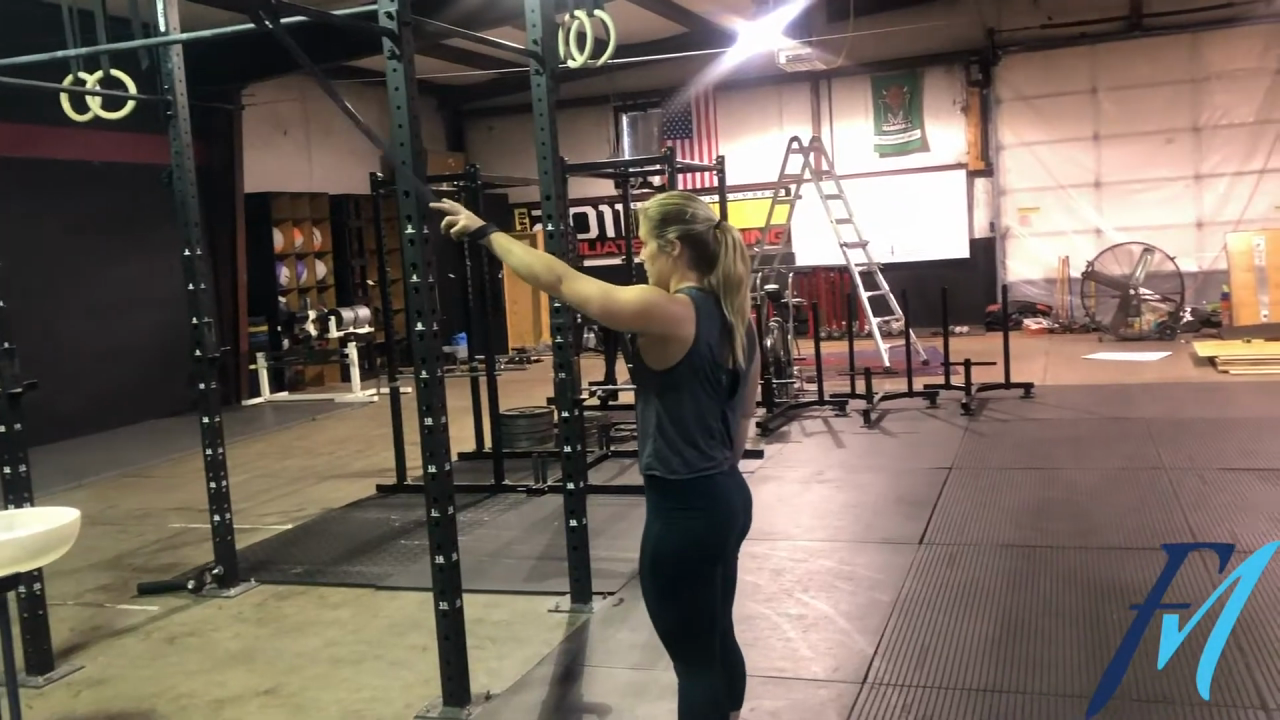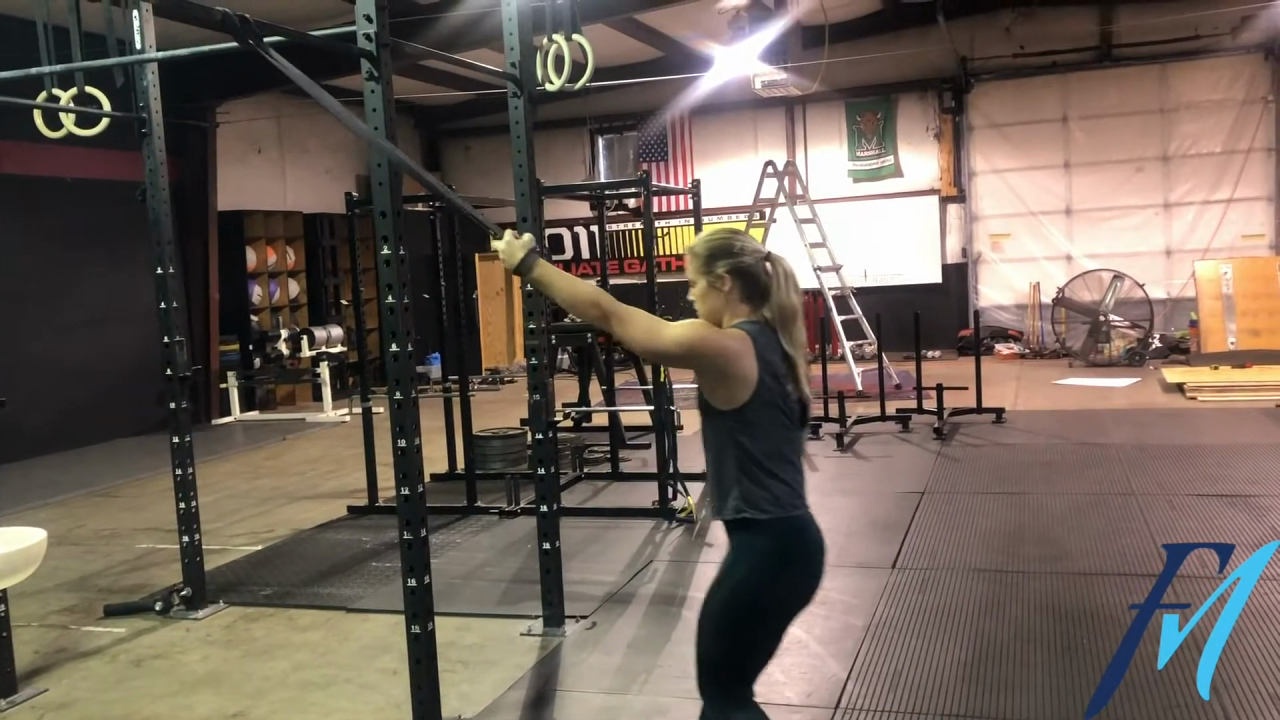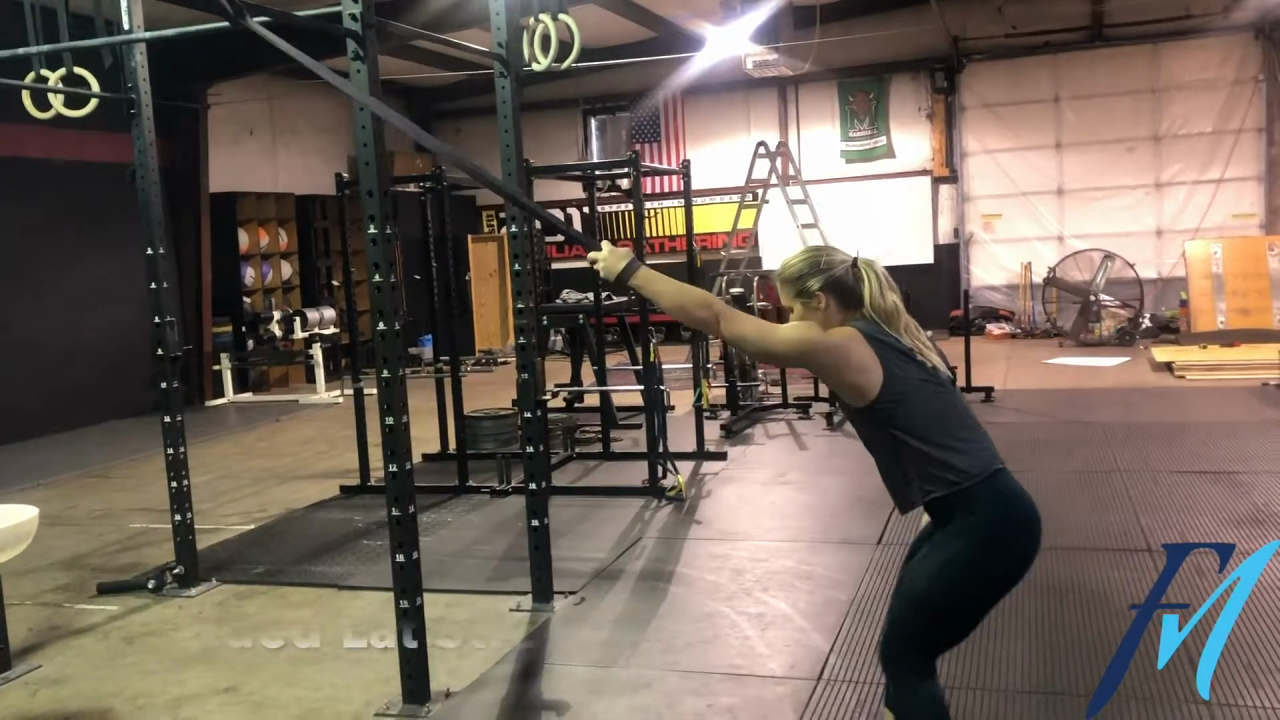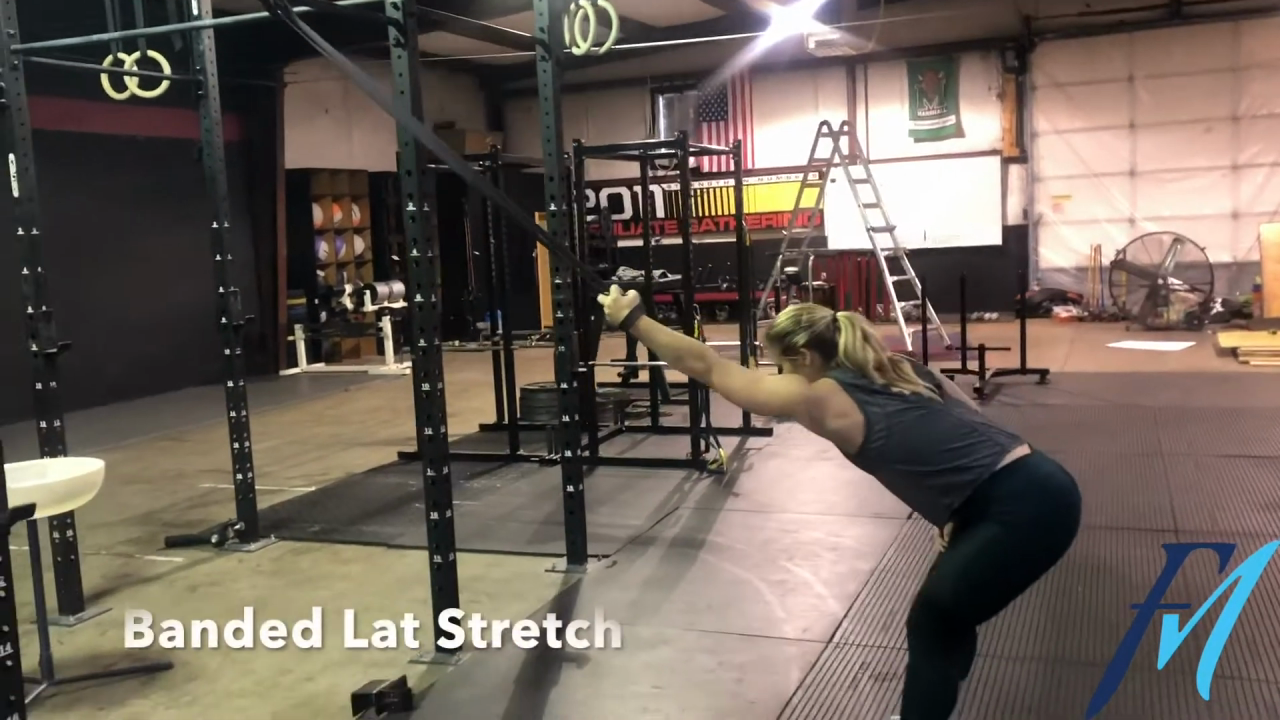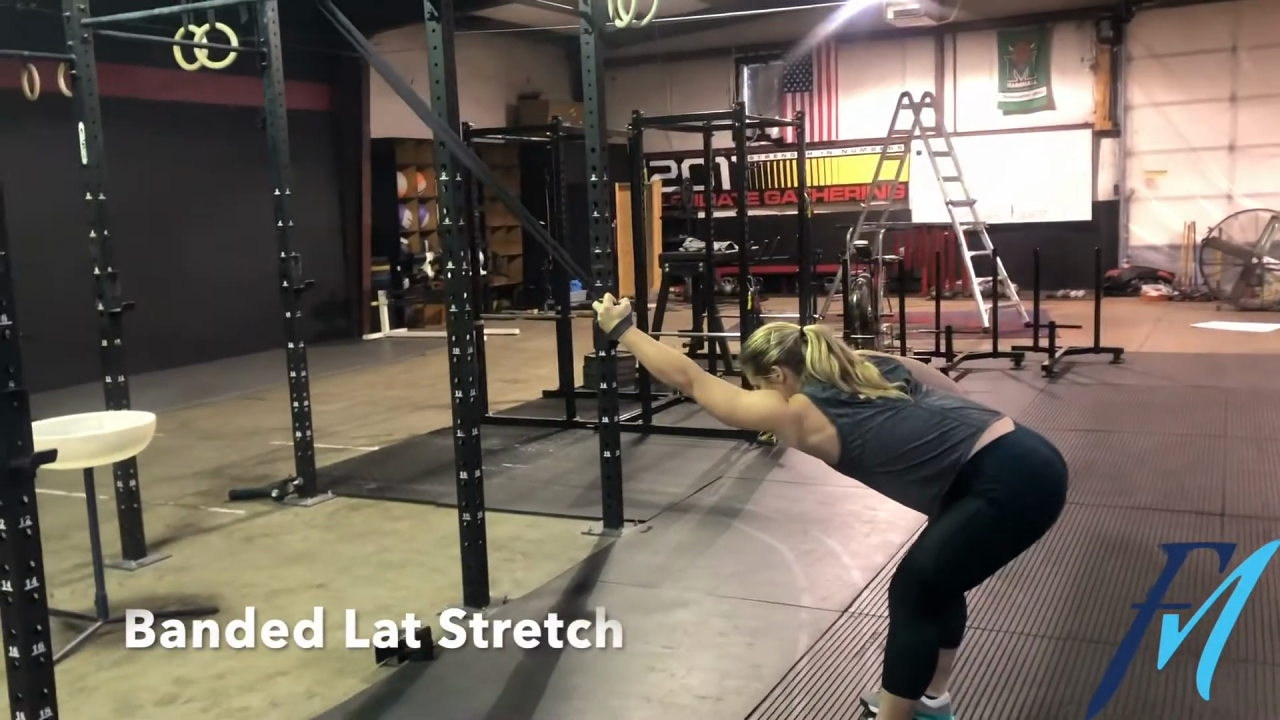
dt=1s
person 1, frame 1
left shoulder: (665, 313)
right shoulder: (734, 315)
left elbow: (559, 280)
left wrist: (485, 232)
left hip: (683, 509)
right hip: (726, 498)
left knee: (695, 659)
right knee: (715, 642)
person 1, frame 2
left shoulder: (723, 350)
right shoulder: (784, 348)
left elbow: (608, 313)
left wrist: (528, 263)
left hip: (768, 549)
right hip: (793, 540)
person 1, frame 3
left shoulder: (837, 348)
right shoulder: (895, 337)
left elbow: (716, 317)
left wrist: (628, 270)
left hip: (987, 523)
right hip: (972, 511)
left knee: (904, 653)
right knee: (906, 639)
person 1, frame 4
left shoulder: (821, 400)
right shoulder: (898, 370)
left elbow: (708, 366)
left wrist: (631, 319)
right wrist: (959, 514)
left hip: (1026, 506)
right hip: (1031, 485)
left knee: (932, 625)
right knee: (946, 614)
person 1, frame 5
left shoulder: (798, 416)
right shoulder: (876, 366)
left elbow: (691, 379)
right elbow: (957, 399)
left hip: (1012, 480)
right hip: (1025, 458)
left knee: (914, 591)
right knee: (934, 580)
